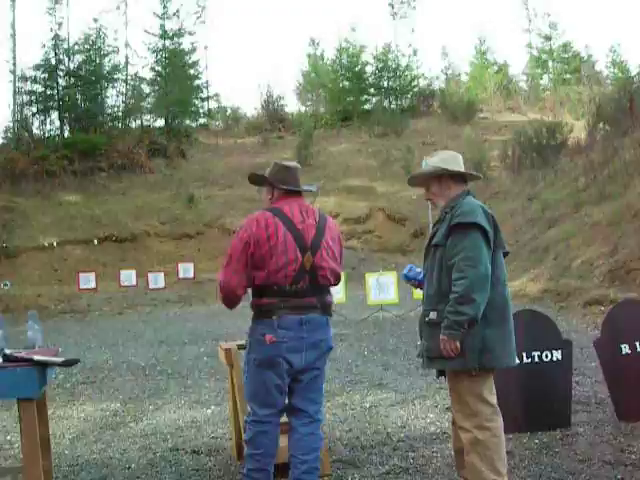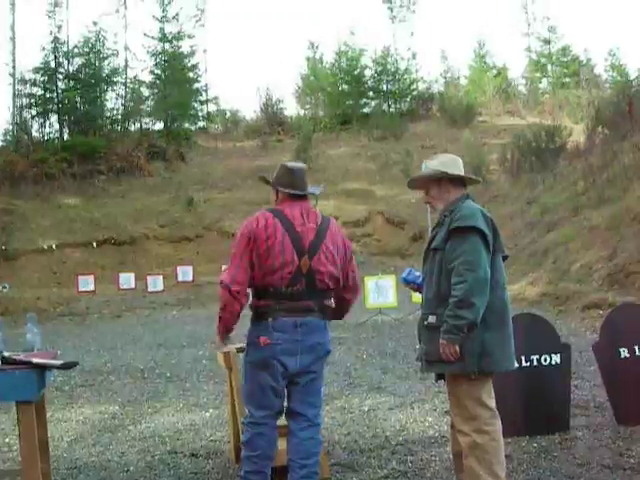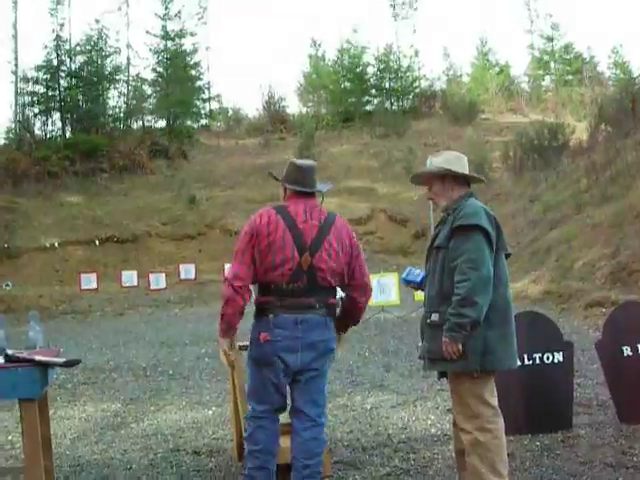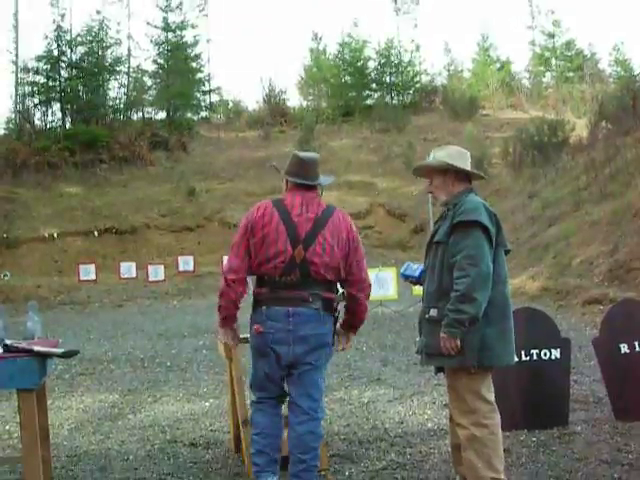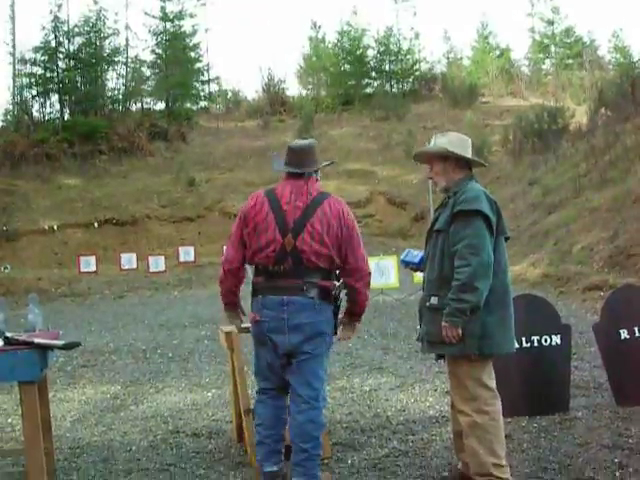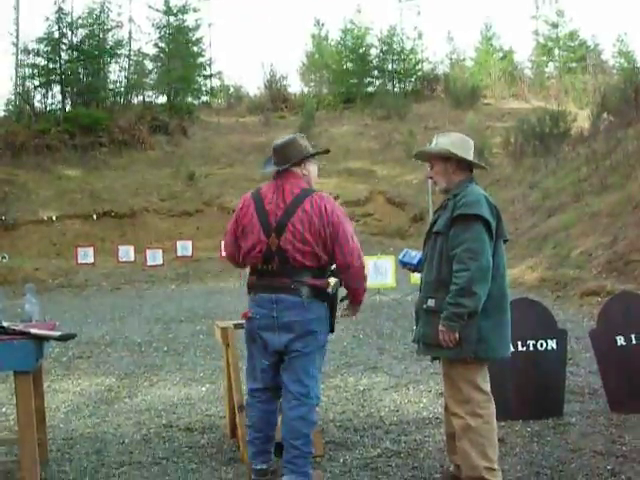
dt=0.2s
person 1, frame 1
left shoulder: (468, 213)
right shoulder: (458, 214)
left elbow: (472, 277)
left wrist: (453, 327)
right wrist: (427, 281)
left hip: (468, 338)
right hip: (462, 337)
left knee: (477, 416)
right knee: (465, 415)
person 1, frame 2
left shoulder: (467, 217)
right shoulder: (457, 218)
left elbow: (471, 281)
left wrist: (453, 332)
right wrist: (425, 285)
left hip: (468, 342)
right hip: (461, 340)
left knee: (476, 420)
right knee: (463, 419)
person 1, frame 3
left shoulder: (470, 216)
right shoulder: (460, 217)
left elbow: (474, 281)
left wrist: (455, 330)
right wrist: (426, 283)
left hip: (470, 340)
right hip: (463, 338)
left knee: (478, 419)
right knee: (466, 417)
person 1, frame 4
left shoulder: (470, 212)
right shoulder: (459, 212)
left elbow: (473, 276)
left wrist: (453, 326)
right wrist: (426, 278)
left hip: (468, 336)
right hip: (461, 334)
left knee: (476, 415)
right knee: (463, 413)
person 1, frame 5
left shoulder: (470, 200)
right shoulder: (460, 200)
left elbow: (475, 265)
left wrist: (456, 315)
right wrist: (427, 264)
left hip: (469, 324)
right hip: (461, 322)
left knee: (477, 401)
right knee: (463, 400)
person 1, frame 6
left shoulder: (470, 203)
right shoulder: (459, 201)
left elbow: (473, 268)
left wrist: (453, 318)
right wrist: (424, 264)
left hip: (464, 327)
right hip: (456, 324)
left knee: (470, 403)
right knee: (457, 401)
person 2, frame 1
left shoulder: (257, 224)
right shoulder: (328, 224)
left elbow: (231, 284)
left wrist: (231, 302)
left hip: (273, 330)
right hip: (317, 329)
left knee: (263, 414)
right knee: (307, 414)
person 2, frame 2
left shoulder: (258, 225)
right shoulder: (332, 229)
left elbow: (234, 285)
right elbow: (350, 287)
left wrist: (224, 329)
left hip: (269, 331)
right hip: (315, 332)
left knee: (260, 417)
right knee: (307, 417)
person 2, frame 3
left shoulder: (263, 221)
right shoulder: (340, 227)
left elbow: (237, 280)
right elbow: (360, 287)
left wrist: (227, 327)
right wrist: (344, 323)
left hip: (273, 328)
right hip: (318, 329)
left knee: (263, 412)
right knee: (310, 415)
person 2, frame 4
left shoulder: (260, 214)
right shoulder: (340, 221)
left elbow: (234, 273)
right elbow: (359, 283)
left wrist: (227, 318)
right wrist: (350, 325)
left hip: (269, 320)
right hip: (315, 323)
left knee: (265, 399)
right knee: (307, 408)
person 2, frame 5
left shoulder: (256, 203)
right shoulder: (335, 208)
left elbow: (232, 262)
right elbow: (357, 269)
left wrist: (230, 302)
right wrist: (353, 314)
left hip: (266, 308)
right hip: (313, 310)
left knee: (269, 390)
right knee: (308, 396)
person 2, frame 6
left shoulder: (249, 203)
right shoulder: (322, 205)
left elbow: (233, 252)
right elbow: (351, 260)
right wrist: (356, 297)
left hip: (261, 307)
right hip: (304, 309)
left knee: (261, 389)
right knee: (300, 394)
